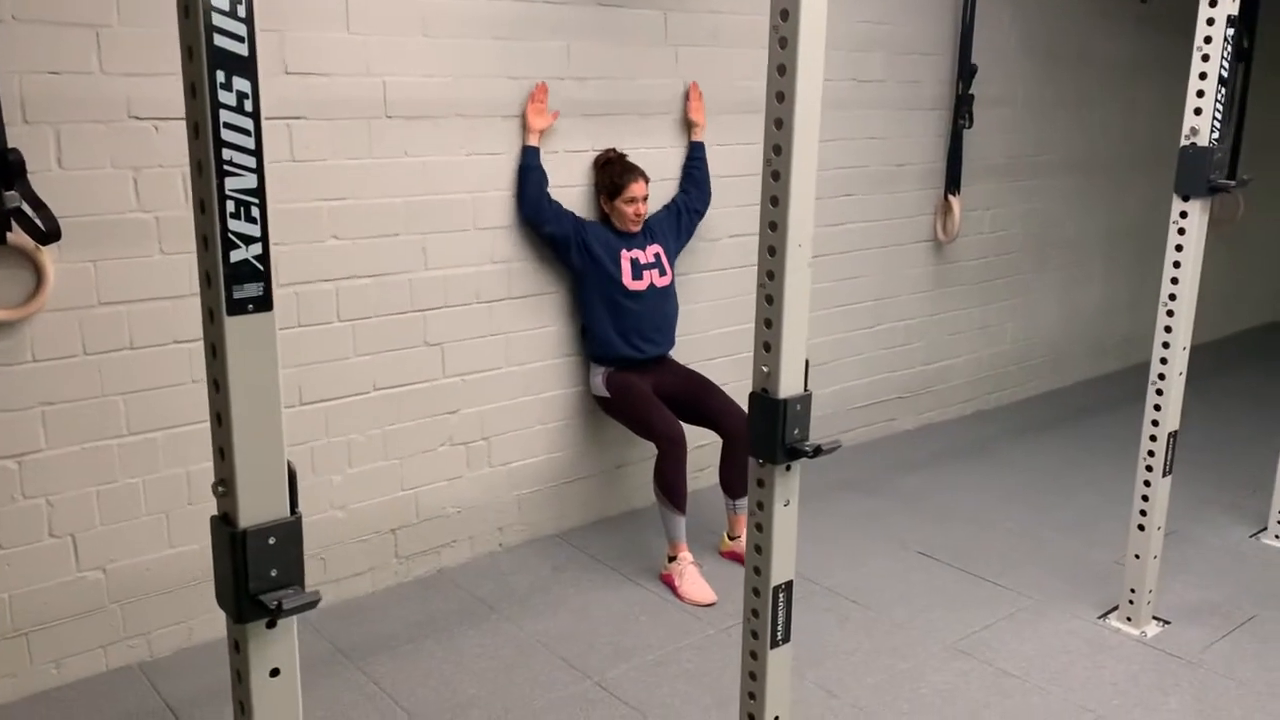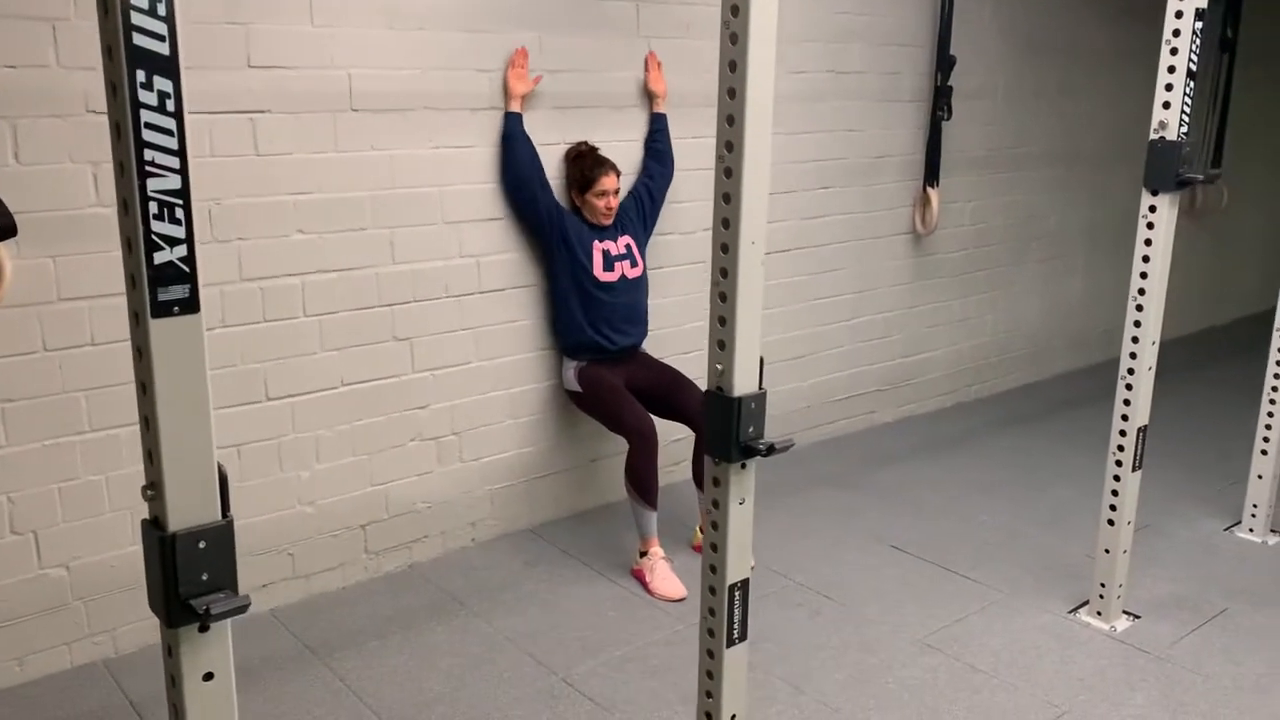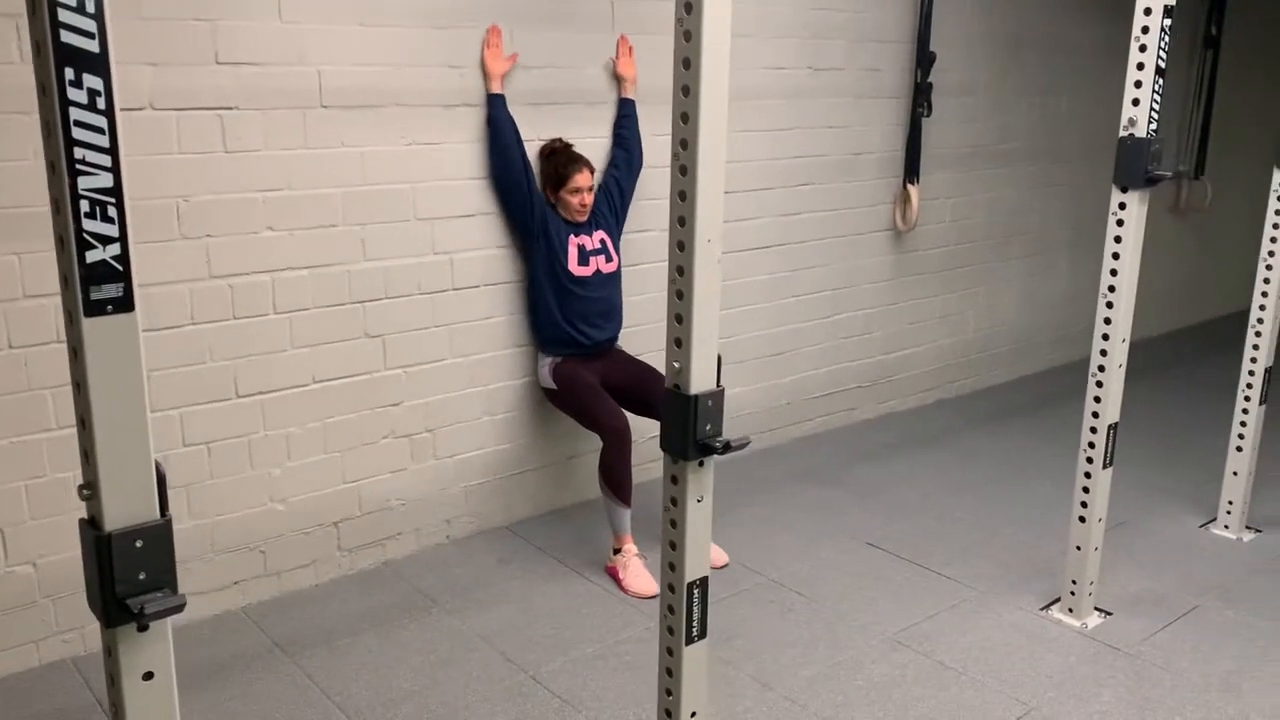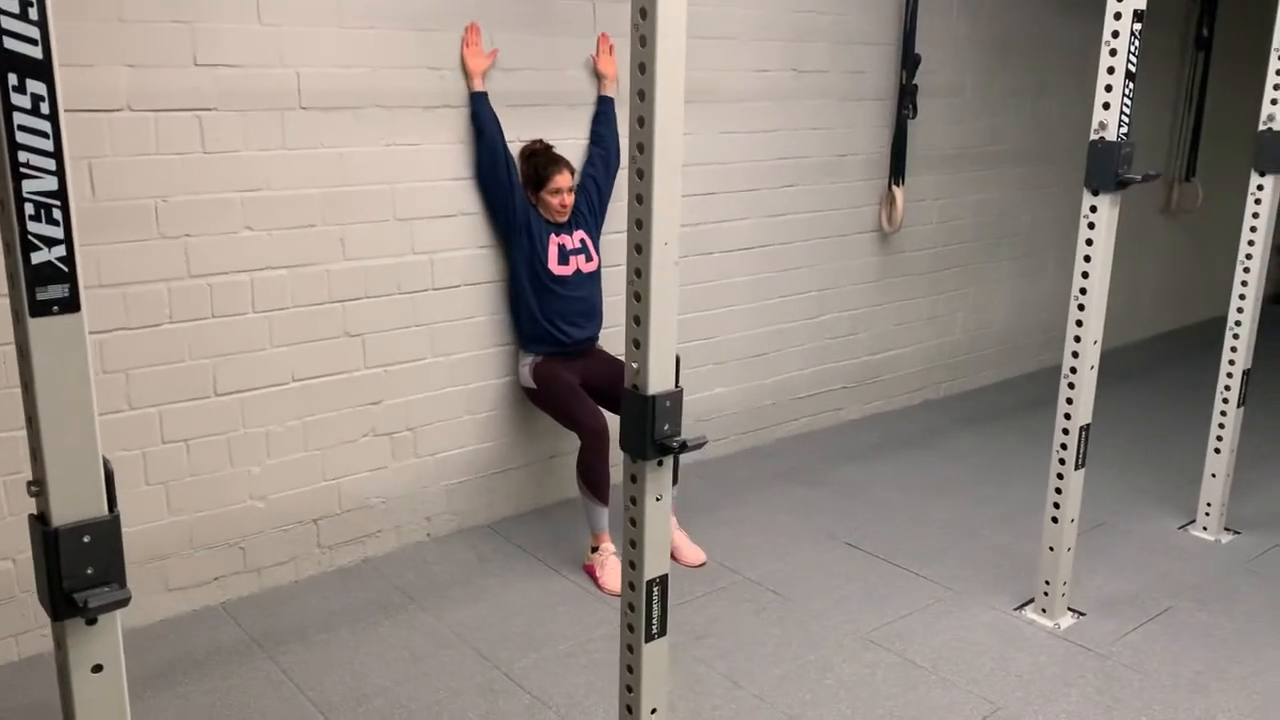
dt=0.5s
person 1, frame 1
left shoulder: (662, 230)
right shoulder: (588, 242)
left elbow: (696, 195)
right elbow: (536, 209)
left wrist: (696, 132)
right wrist: (533, 139)
left hip: (664, 366)
right hip: (615, 375)
left knee: (738, 423)
right knee: (671, 437)
left ankle: (737, 536)
right ankle: (679, 560)
person 1, frame 2
left shoulder: (632, 219)
right shoulder: (561, 230)
left elbow: (659, 168)
right elbow: (522, 179)
left wrist: (657, 103)
right wrist: (515, 104)
left hip: (636, 359)
right hip: (587, 368)
left knee: (708, 416)
right knee: (641, 432)
left ankle: (709, 530)
right ankle: (649, 555)
person 1, frame 3
left shoulder: (606, 213)
right shoulder: (539, 225)
left elbow: (628, 154)
right elbow: (508, 160)
left wrist: (627, 87)
right wrist: (495, 85)
left hip: (611, 355)
right hip: (563, 364)
right knee: (616, 429)
right ankle: (624, 552)
person 1, frame 4
left shoulder: (585, 214)
right shoulder: (521, 225)
left elbow: (606, 152)
right elbow: (494, 157)
left wrist: (607, 83)
right wrist: (477, 82)
left hip: (591, 355)
right hip: (544, 364)
right knee: (594, 429)
left ankle: (668, 526)
right ankle: (601, 551)
